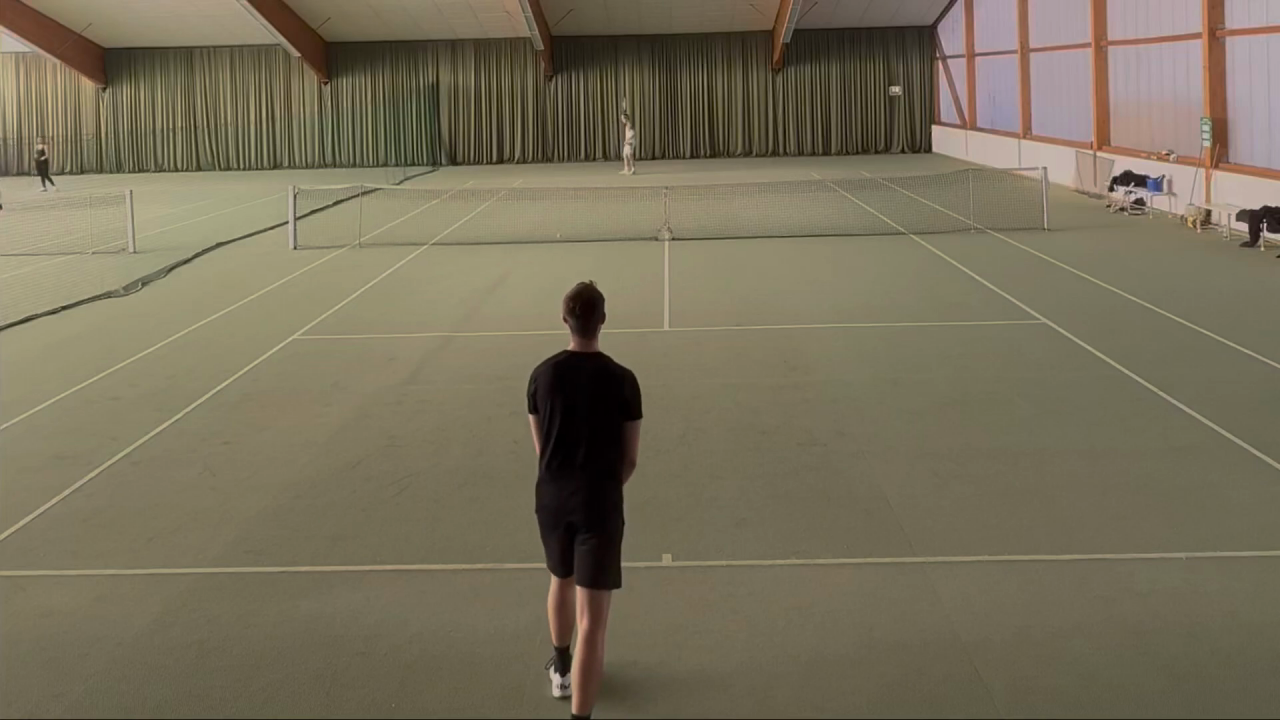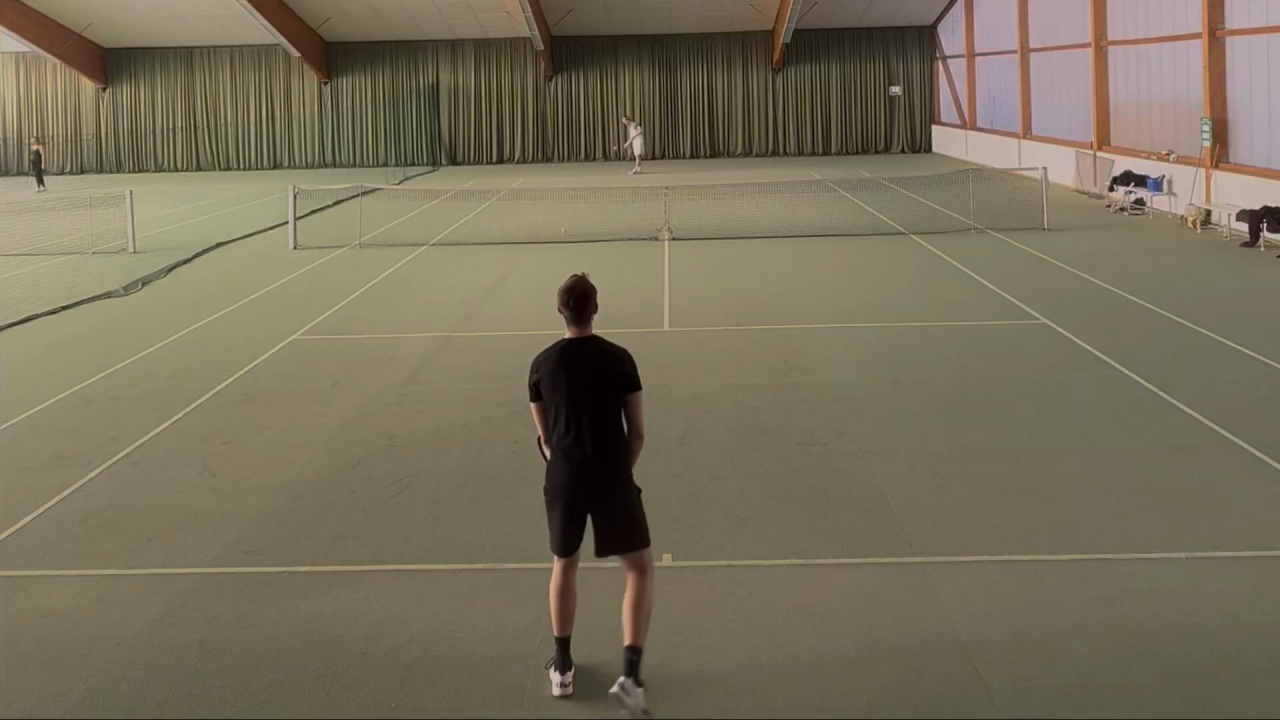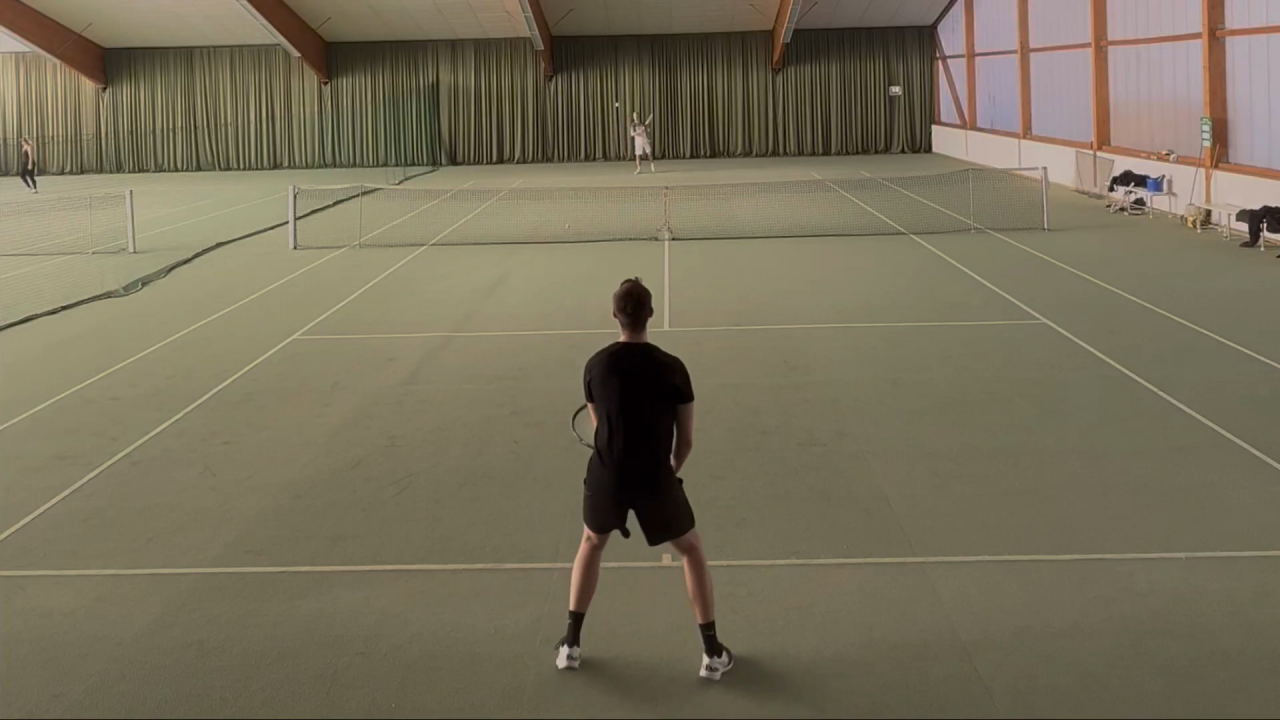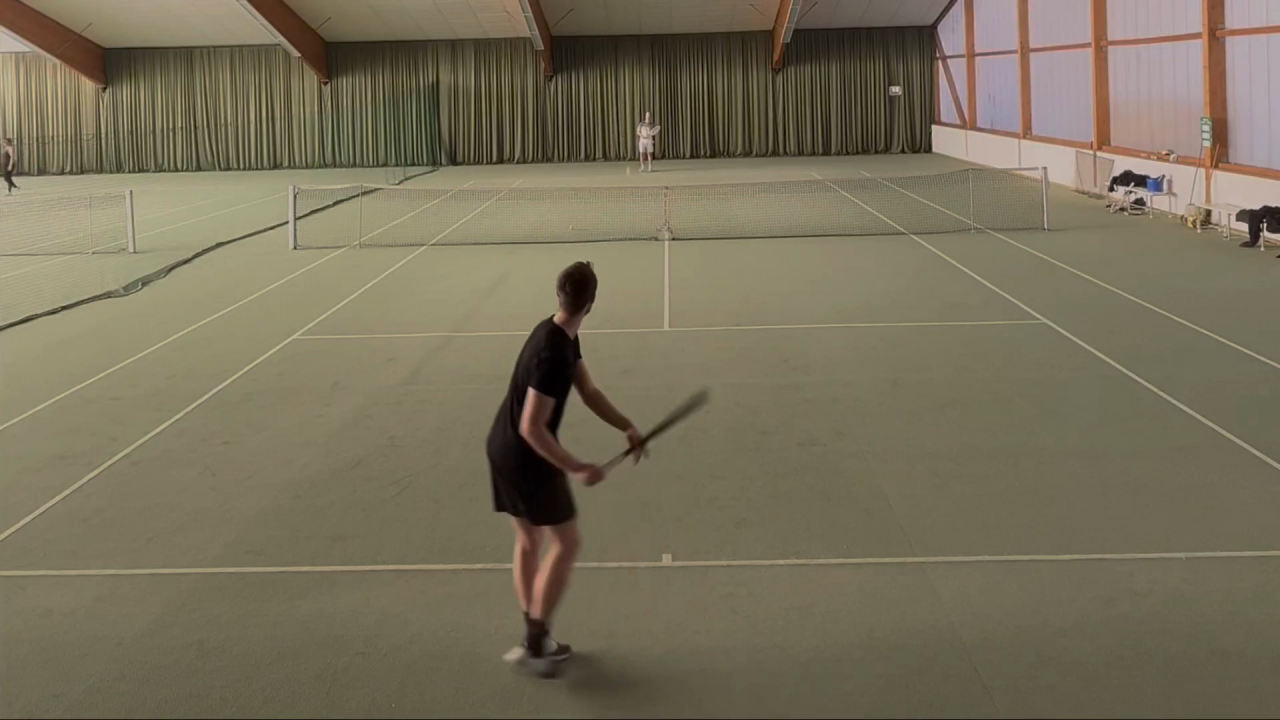
dt=0.5s
person 1, frame 1
left shoulder: (542, 375)
right shoulder: (622, 381)
left elbow: (540, 448)
right elbow: (630, 460)
left hip: (552, 499)
right hip: (598, 505)
left knee: (561, 579)
right knee: (591, 621)
left ankle: (561, 668)
person 1, frame 2
left shoulder: (542, 363)
right shoulder: (619, 358)
left elbow: (544, 436)
right elbow: (637, 432)
left hip: (562, 481)
right hip: (611, 480)
left knee: (564, 566)
right knee: (639, 571)
left ankle: (562, 665)
right ankle: (630, 675)
person 1, frame 3
left shoulder: (595, 365)
right shoulder: (672, 368)
left elbow: (600, 424)
right elbow: (685, 440)
right wrist: (671, 469)
left hip: (605, 478)
right hip: (653, 480)
left knee: (591, 543)
right knee: (692, 552)
left ankle: (570, 642)
right ankle: (712, 651)
person 1, frame 4
left shoulder: (564, 337)
right shoulder: (553, 354)
left elbow: (588, 391)
right elbow: (531, 428)
left wrist: (627, 427)
right wrist: (577, 467)
left hip: (503, 448)
right hip: (526, 455)
left knee: (527, 541)
right knee: (566, 543)
left ankle: (535, 638)
right ankle: (532, 646)
